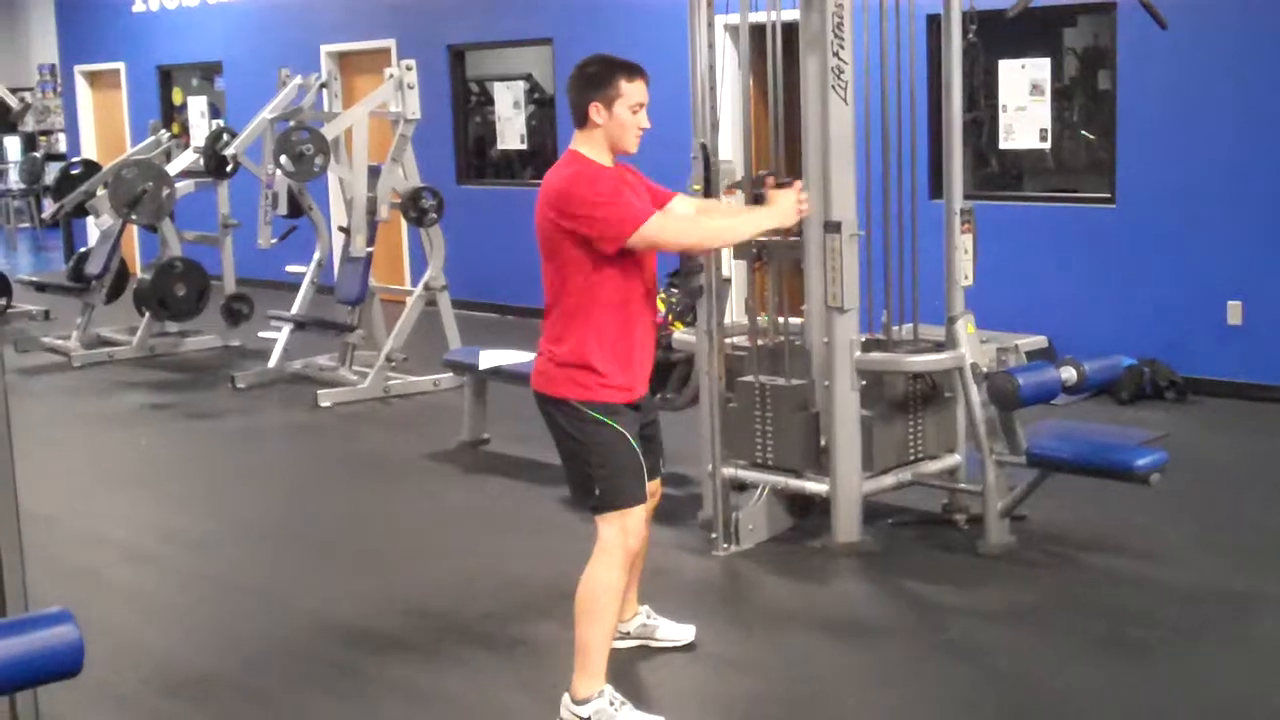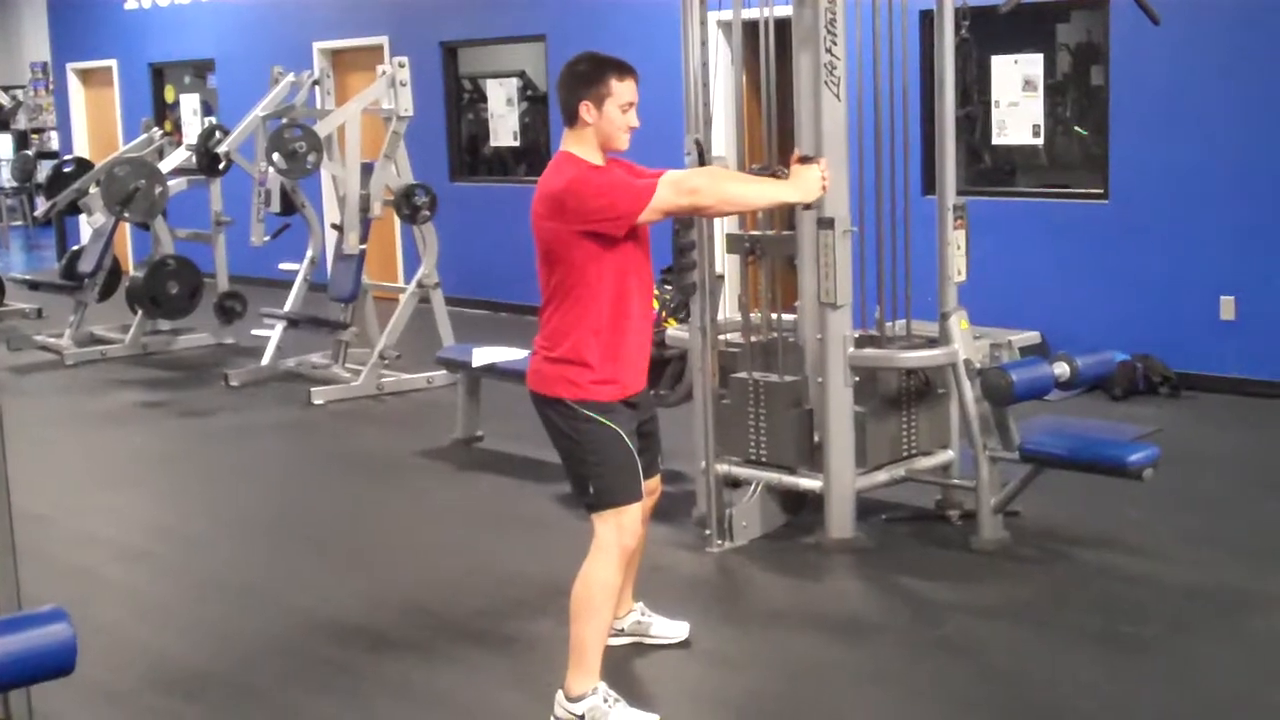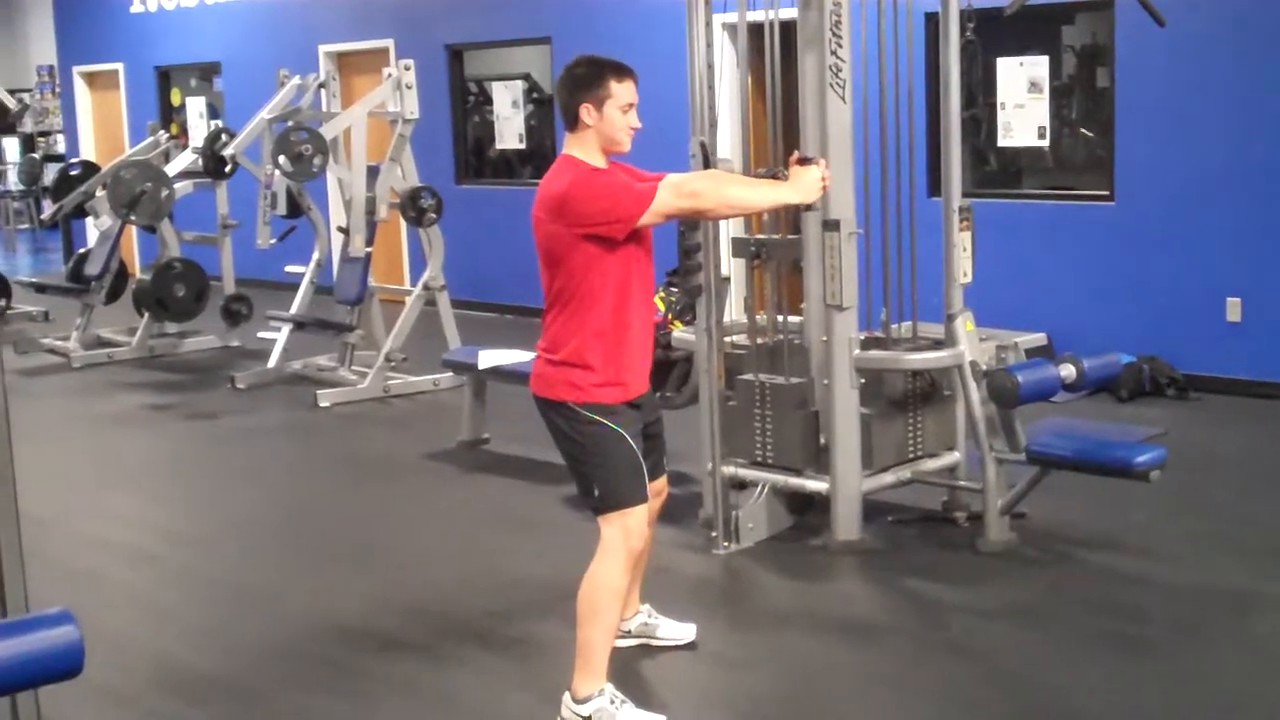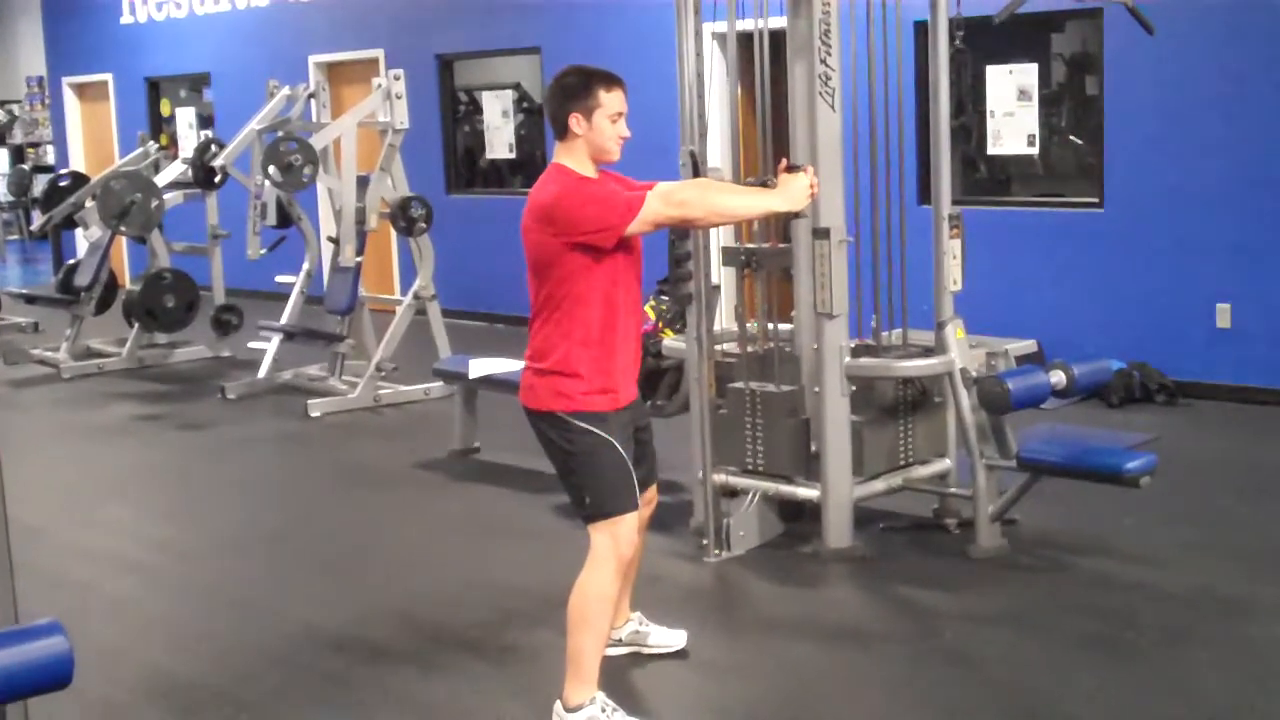
dt=0.7s
person 1, frame 1
left shoulder: (619, 177)
right shoulder: (577, 186)
left elbow: (691, 211)
right elbow: (679, 233)
left wrist: (767, 208)
right wrist: (771, 217)
left hip: (621, 378)
right hip: (586, 386)
left knee: (645, 495)
right knee: (621, 529)
left ankle: (625, 617)
person 1, frame 2
left shoulder: (610, 172)
right shoulder: (575, 185)
left elbow: (693, 182)
right elbow: (693, 197)
left wrist: (784, 182)
right wrist: (792, 192)
left hip: (618, 377)
right hip: (581, 386)
left knee: (644, 491)
right knee: (619, 527)
left ankle: (621, 614)
person 1, frame 3
left shoulder: (613, 177)
right shoulder: (576, 187)
left elbow: (694, 184)
right elbow: (691, 199)
left wrist: (783, 183)
right wrist: (792, 193)
left hip: (622, 379)
right hip: (584, 388)
left knee: (651, 492)
right knee: (625, 528)
left ankle: (629, 616)
person 1, frame 4
left shoulder: (601, 186)
right shoulder: (564, 197)
left elbow: (683, 193)
right elbow: (679, 209)
left wrist: (772, 192)
right wrist: (780, 201)
left hip: (611, 387)
right hip: (574, 397)
left knee: (641, 502)
right knee: (615, 537)
left ankle: (619, 624)
